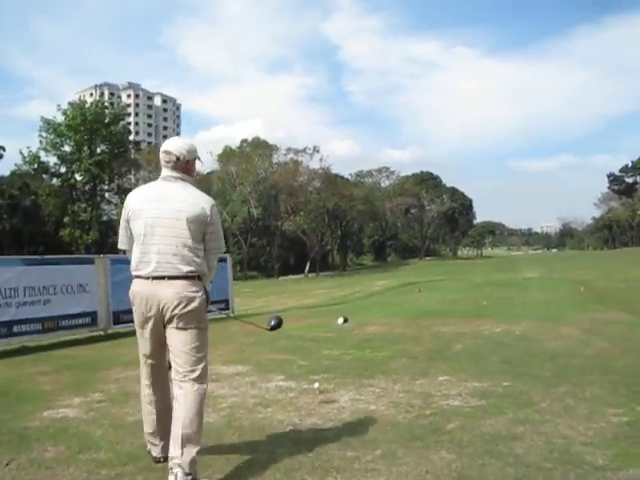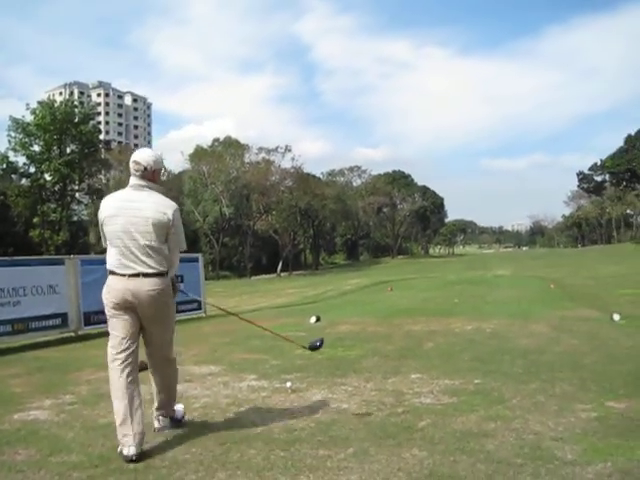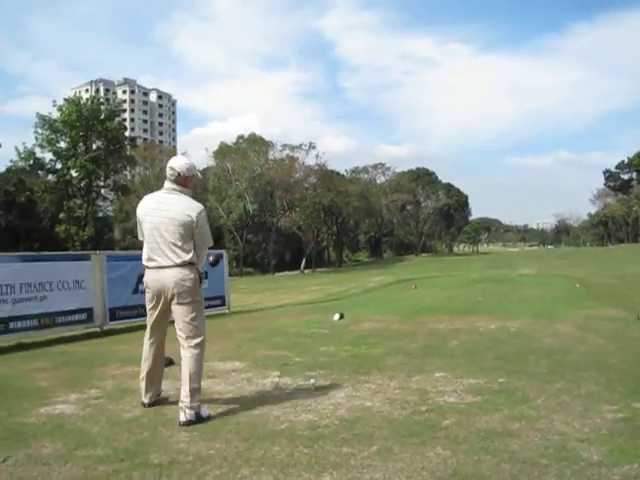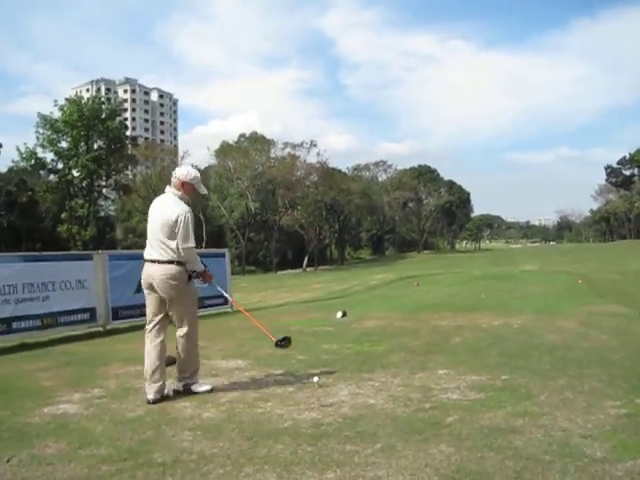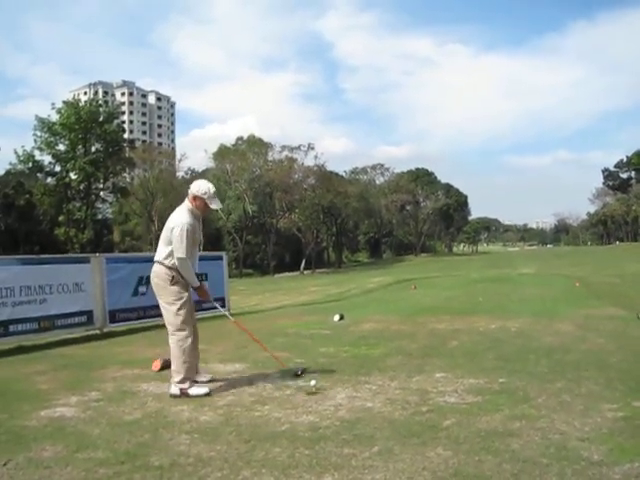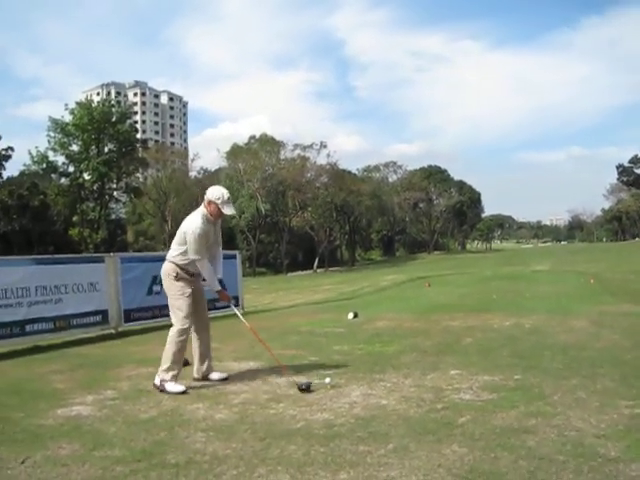
dt=0.5s
person 1, frame 1
left shoulder: (135, 197)
right shoulder: (203, 202)
left elbow: (127, 248)
right elbow: (213, 255)
left hip: (143, 289)
right hip: (184, 291)
left knee: (152, 374)
right knee: (189, 380)
left ankle: (159, 446)
person 1, frame 2
left shoulder: (107, 204)
right shoulder: (167, 207)
left elbow: (108, 244)
right elbow: (174, 253)
left hip: (117, 285)
right hip: (155, 286)
left knee: (121, 361)
right knee: (161, 355)
left ankle: (130, 441)
right ankle: (164, 414)
person 1, frame 3
left shoulder: (145, 203)
right shoulder: (194, 209)
left elbow: (144, 238)
right elbow: (202, 249)
right wrist: (195, 271)
left hip: (153, 275)
right hip: (183, 276)
left knee: (154, 336)
right knee: (191, 341)
left ankle: (150, 394)
right ankle: (189, 409)
person 1, frame 4
left shoulder: (158, 202)
right shoulder: (182, 210)
right elbow: (187, 249)
left wrist: (195, 266)
right wrist: (201, 270)
left hip: (150, 269)
right hip: (172, 272)
left knee: (154, 330)
right knee: (186, 328)
left ankle: (154, 390)
right ankle: (185, 381)
person 1, frame 5
left shoulder: (192, 216)
right shoulder: (184, 221)
left elbow: (193, 250)
right elbow: (181, 259)
left wrist: (195, 278)
right wrist: (197, 285)
left hip: (174, 276)
right hip: (167, 276)
left knee: (189, 325)
right knee: (181, 329)
left ankle: (190, 372)
right ankle: (181, 384)
person 1, frame 6
left shoulder: (214, 220)
right shoulder: (195, 225)
left elbow: (216, 249)
right elbow: (201, 261)
left wrist: (219, 278)
right wrist: (218, 289)
left hip: (192, 275)
right hip: (176, 274)
left knee: (201, 323)
right knee: (181, 324)
left ankle: (203, 370)
right ankle: (165, 377)
